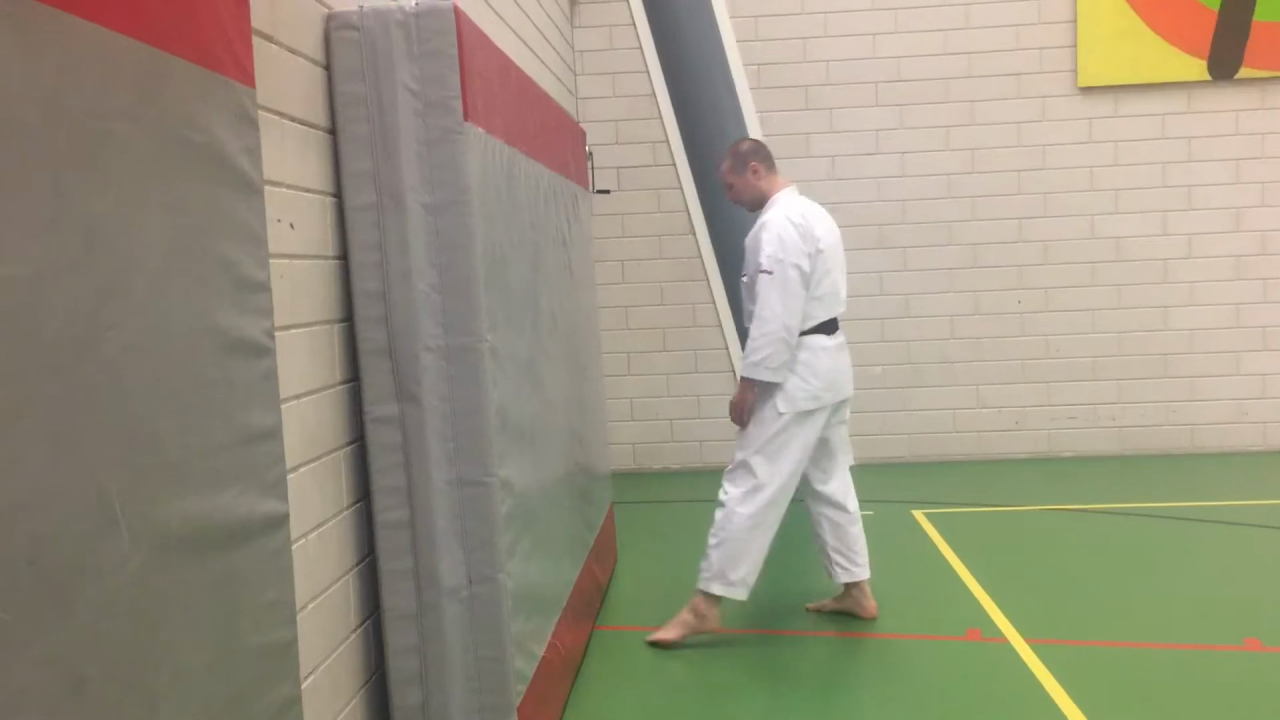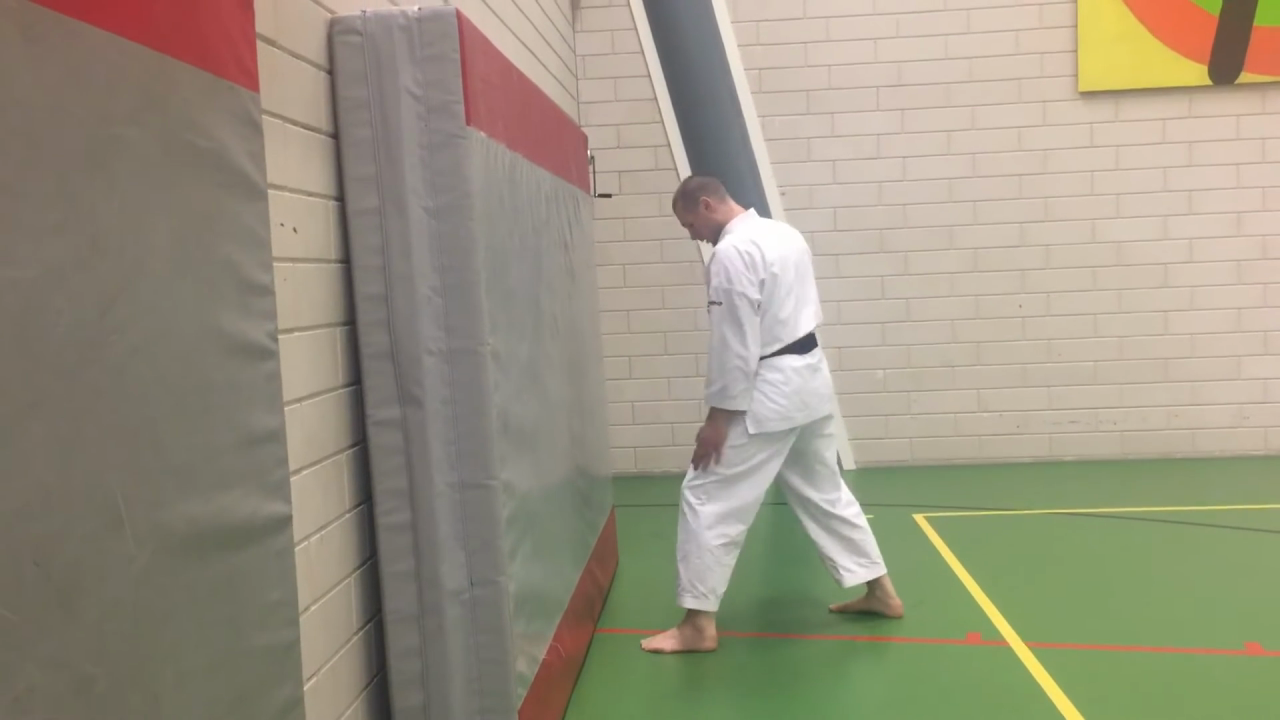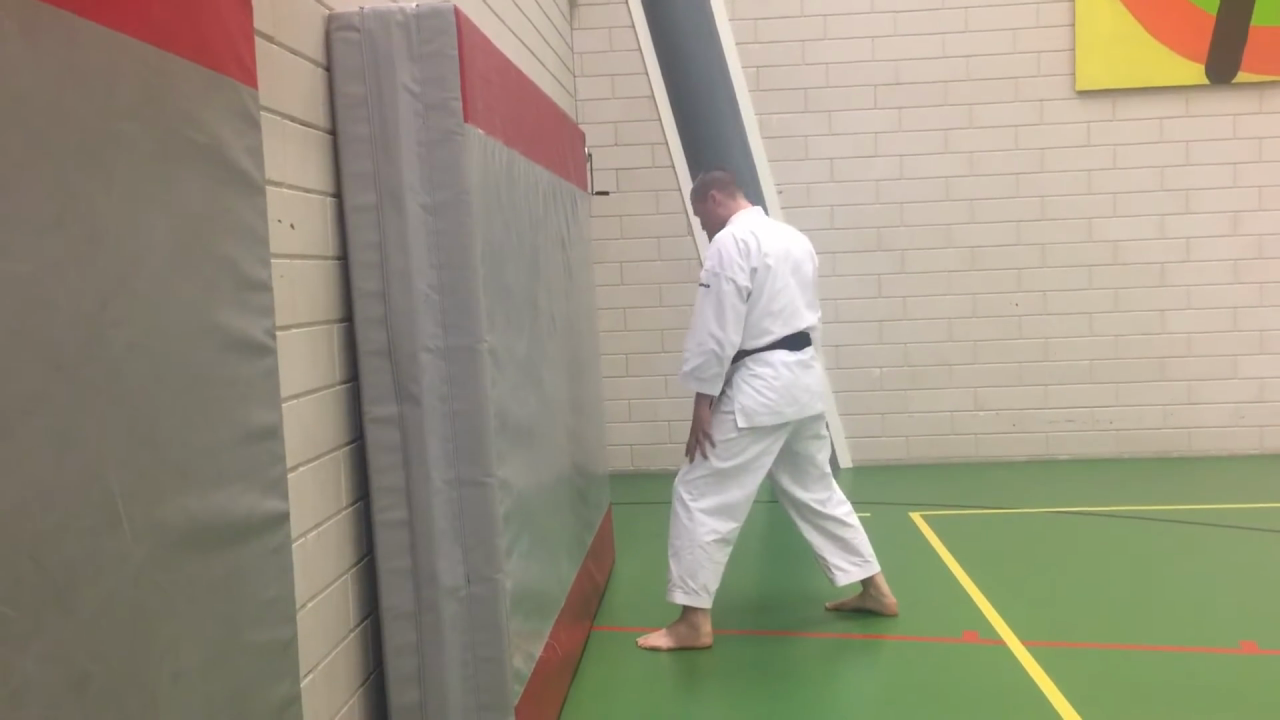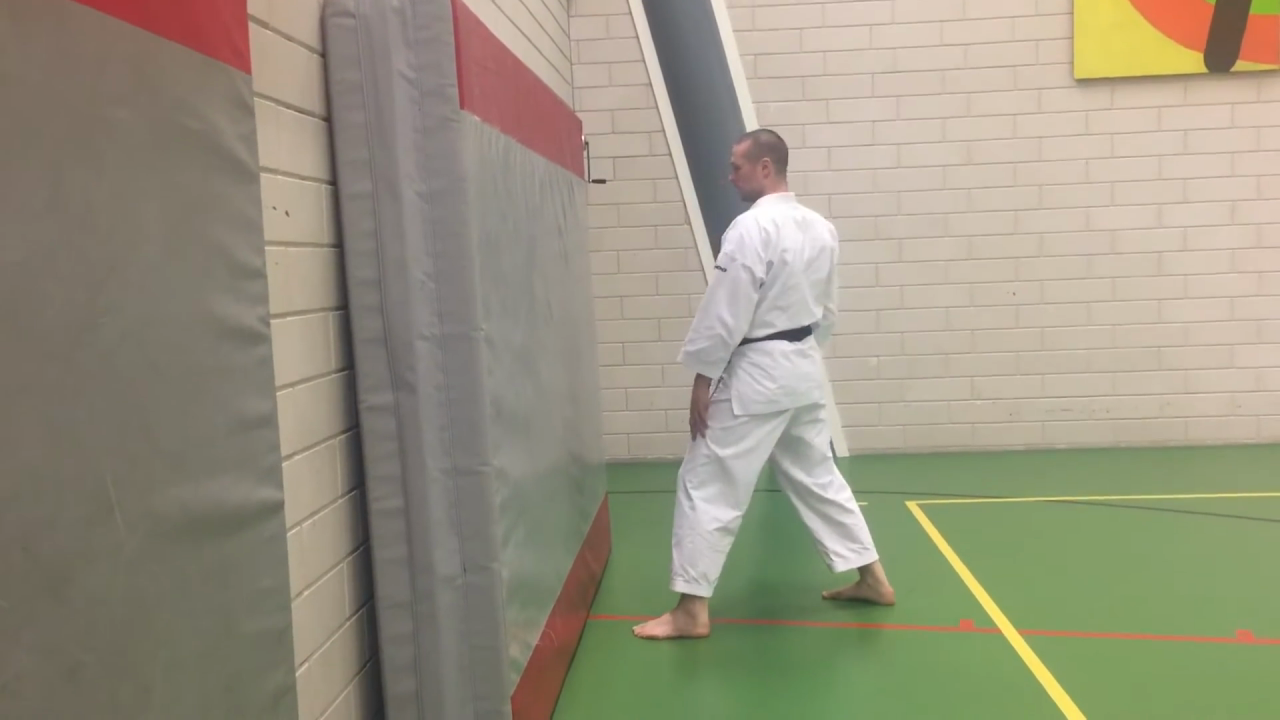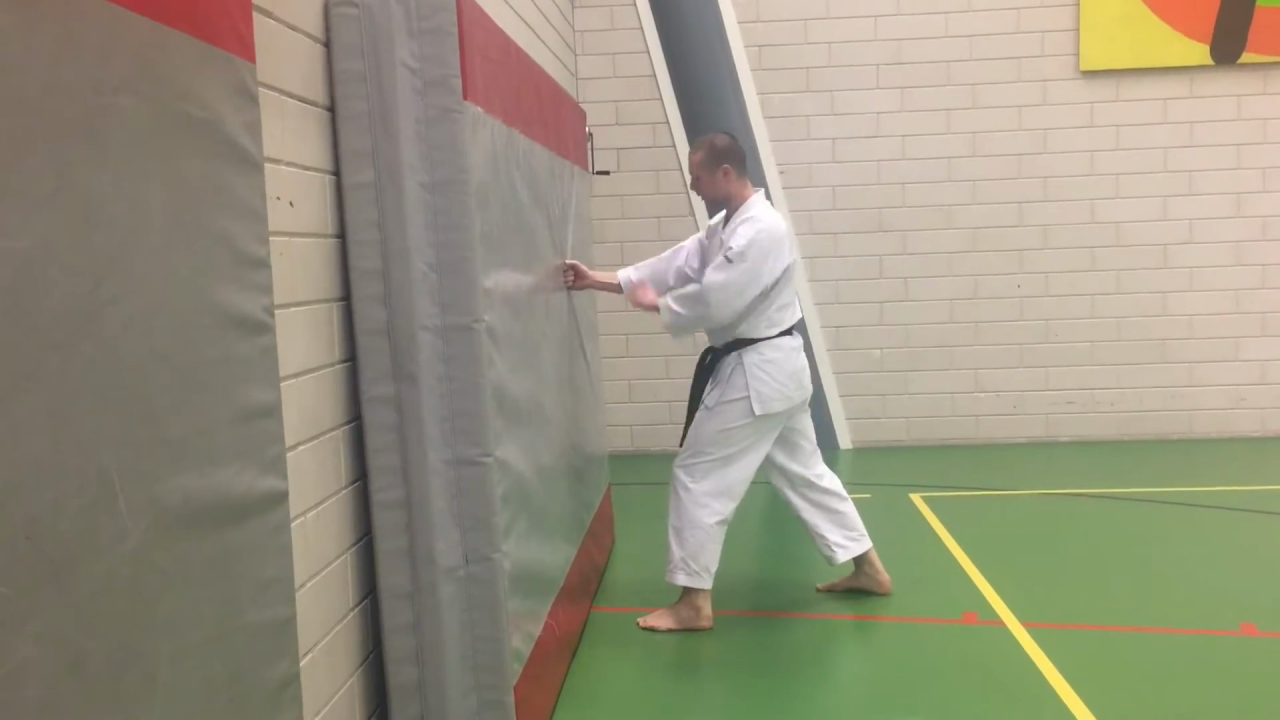
dt=0.7s
person 1, frame 1
left shoulder: (778, 225)
right shoulder: (813, 215)
left elbow: (776, 319)
left wrist: (750, 385)
left hip: (797, 370)
right hip: (826, 362)
left knee: (749, 484)
right knee: (830, 481)
left ankle: (707, 607)
right ankle: (856, 590)
person 1, frame 2
left shoulder: (732, 253)
right shoulder: (786, 235)
left elbow: (735, 347)
left wrist: (718, 420)
left hip: (769, 390)
right hip: (809, 377)
left knee: (709, 499)
right knee: (825, 491)
left ankle: (698, 623)
right ankle: (880, 591)
person 1, frame 3
left shoulder: (730, 242)
right shoulder: (794, 238)
left elbow: (716, 331)
left wrist: (702, 403)
left hip: (759, 386)
right hip: (804, 377)
left knee: (701, 496)
right knee: (816, 490)
left ankle: (694, 620)
right ankle: (875, 589)
person 1, frame 4
left shoulder: (750, 228)
right shoulder: (821, 228)
left elbow: (724, 315)
left wrist: (702, 382)
left hip: (756, 375)
right hip: (803, 368)
left knee: (706, 484)
right knee: (818, 479)
left ankle: (691, 609)
right ankle: (871, 578)
person 1, frame 5
left shoulder: (760, 229)
right shoulder: (727, 225)
left elbow: (712, 300)
right elbow: (676, 265)
left wrist: (657, 305)
right wrist: (597, 280)
left hip: (756, 373)
right hip: (776, 368)
left knee: (698, 476)
right knee: (804, 472)
left ankle: (693, 602)
right ankle: (867, 567)
